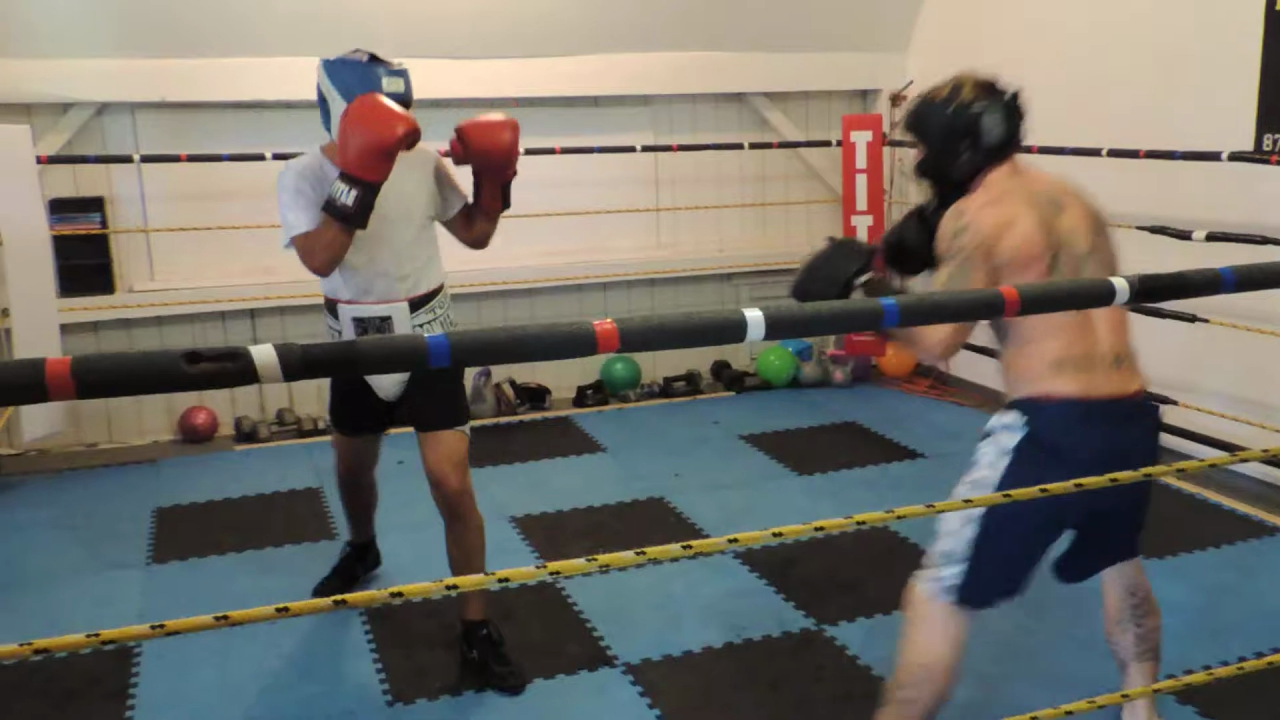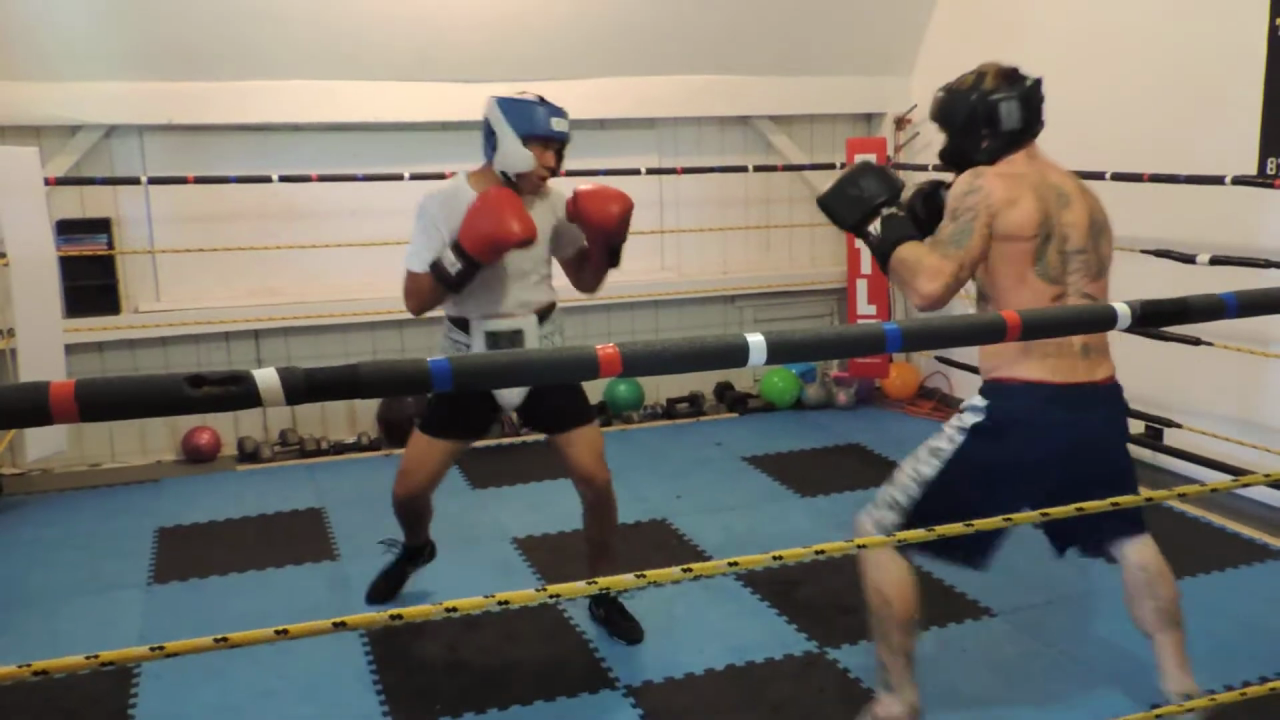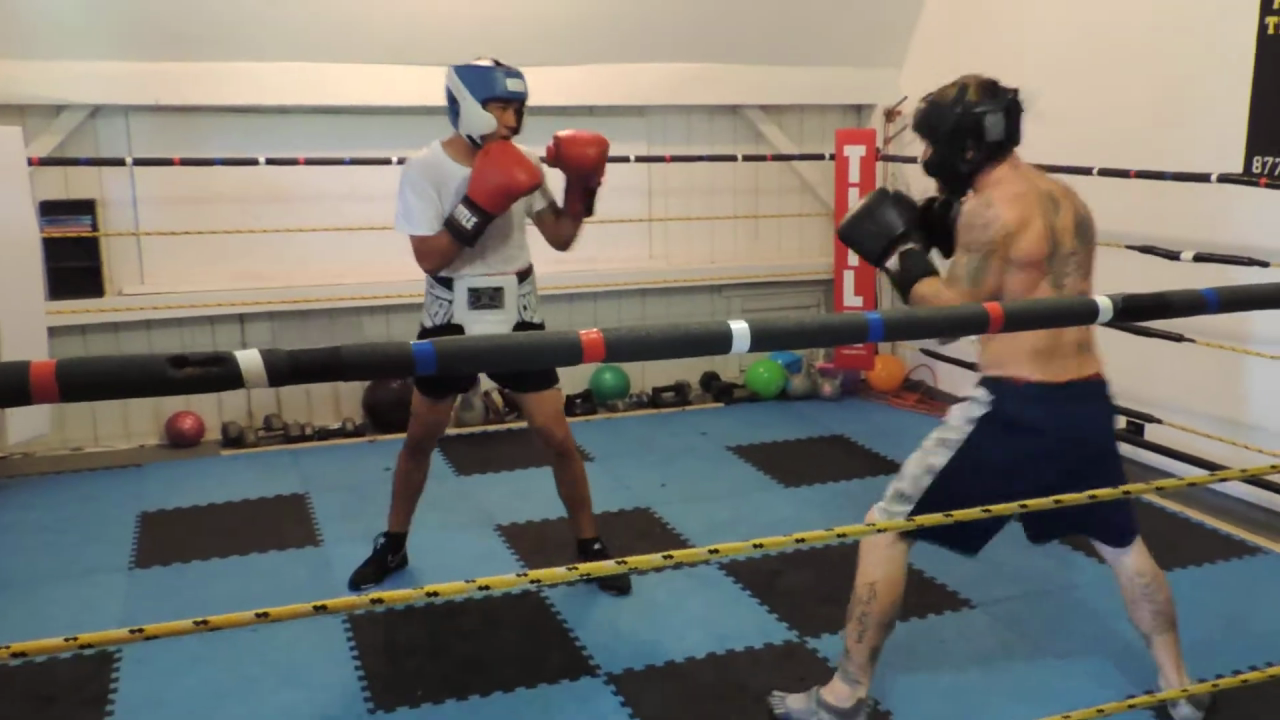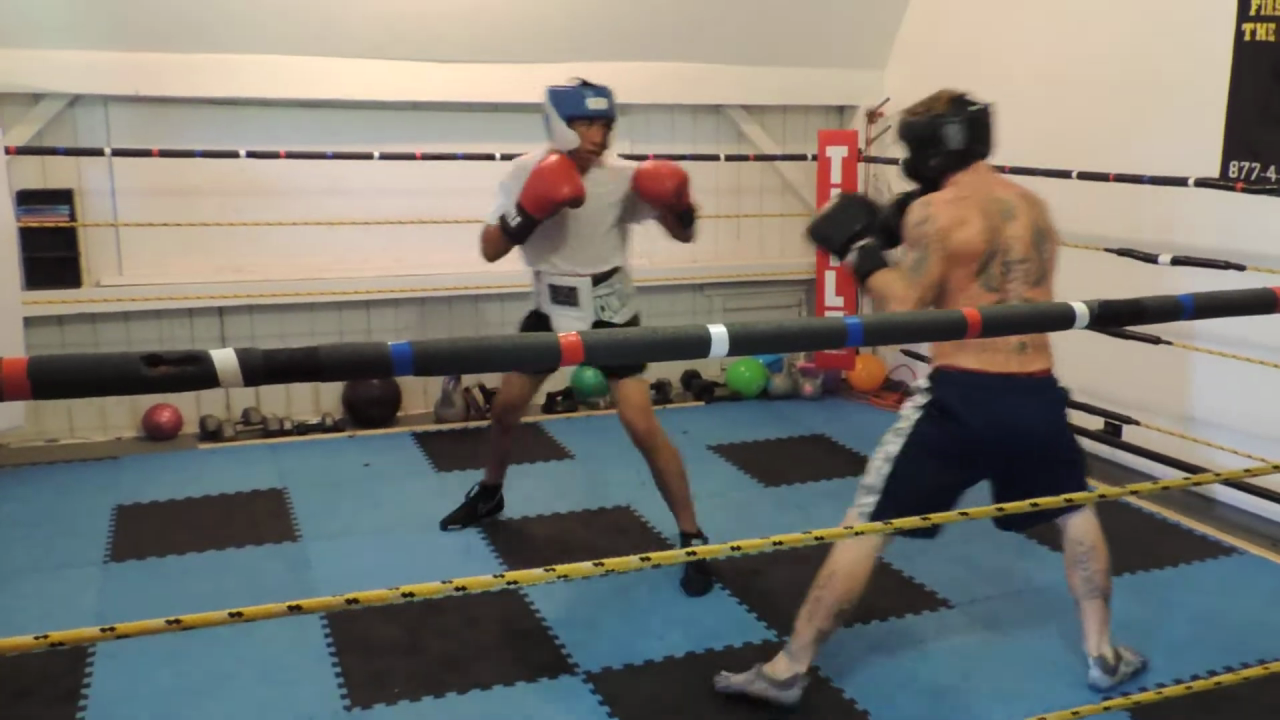
dt=0.7s
person 1, frame 1
left shoulder: (977, 215)
right shoulder: (1076, 203)
left elbow: (938, 341)
left wrist: (864, 289)
right wrist: (943, 250)
left hip: (1051, 432)
right hip: (1131, 424)
left knee: (937, 599)
right knee: (1119, 560)
person 1, frame 2
left shoulder: (986, 186)
right shoulder: (1086, 199)
left elbow: (927, 289)
left wrist: (881, 223)
left hip: (1015, 411)
right hip: (1096, 406)
left knee: (880, 534)
right knee: (1129, 538)
person 1, frame 3
left shoulder: (992, 206)
right shoulder: (1067, 199)
left elbow: (954, 307)
left wrist: (898, 253)
right wrist: (951, 234)
left hip: (1013, 408)
right hip: (1084, 401)
left knee: (885, 529)
right knee: (1121, 543)
person 1, frame 4
left shoulder: (937, 208)
right shoulder: (1035, 207)
left elbow: (901, 305)
left wrist: (861, 248)
left hip: (961, 397)
right hip: (1035, 396)
left knee: (863, 527)
right knee: (1075, 511)
left ankle: (786, 669)
right ankle: (1101, 655)
person 2, frame 1
left shoulder: (423, 163)
right shoulder: (301, 176)
left elbow: (476, 234)
right elbow: (319, 259)
left wrist: (494, 174)
right wrist: (359, 177)
left hip: (427, 337)
right hip: (355, 344)
left knee: (451, 487)
right knee: (353, 471)
left ankle: (477, 631)
right ankle: (361, 549)
person 2, frame 2
left shoulder: (556, 203)
right shoulder: (443, 203)
left elbow: (586, 281)
right elbow: (417, 299)
left wrist: (606, 240)
right wrist: (466, 256)
right hip: (472, 361)
left knee: (595, 482)
right knee: (410, 489)
left ankle: (604, 593)
right ankle: (414, 549)
person 2, frame 3
left shoulder: (517, 162)
right shoulder: (423, 169)
left elbow: (560, 239)
right elbow: (429, 258)
left wrist: (582, 187)
right wrist: (479, 205)
left hip: (517, 315)
right hip: (452, 318)
left knee: (557, 439)
right knee: (421, 440)
left ankle: (590, 546)
right ankle: (393, 544)
person 2, frame 4
left shoulder: (623, 177)
right shoulder: (524, 172)
left elbow: (684, 235)
right elbow: (489, 249)
left wrist: (678, 206)
right wrist: (528, 210)
left hip: (610, 310)
right hip: (551, 308)
left knee: (643, 427)
right knee: (504, 406)
left ankle: (692, 537)
right ankle: (490, 492)
